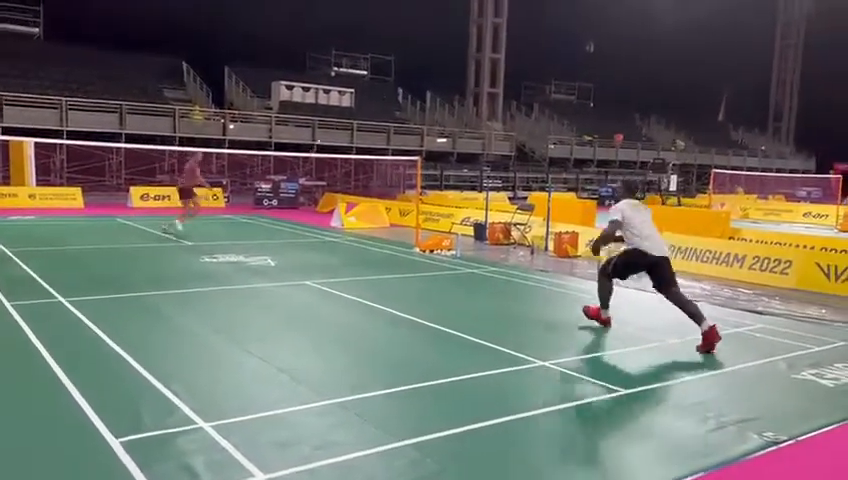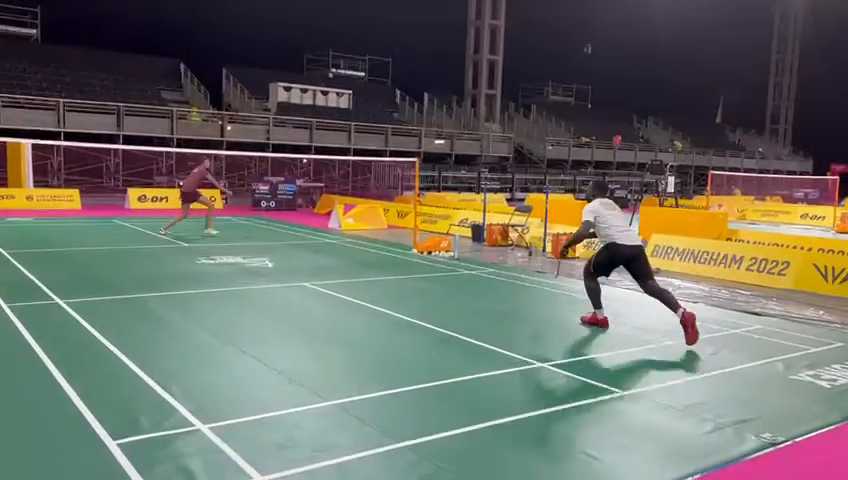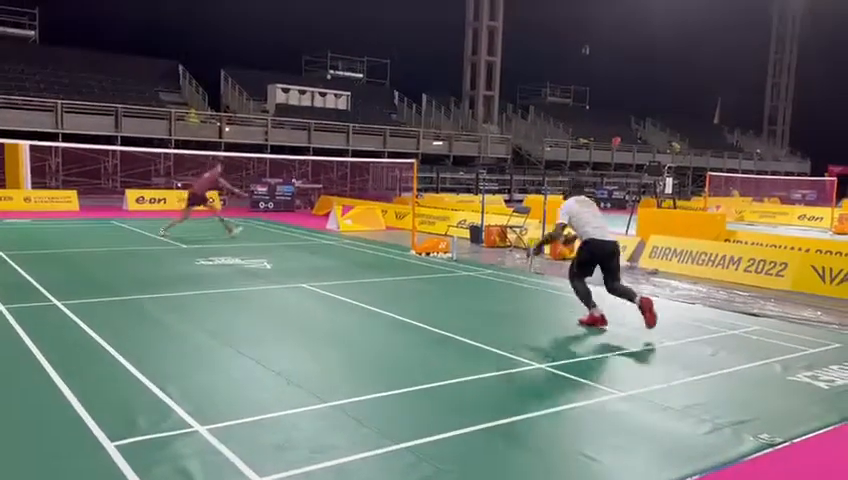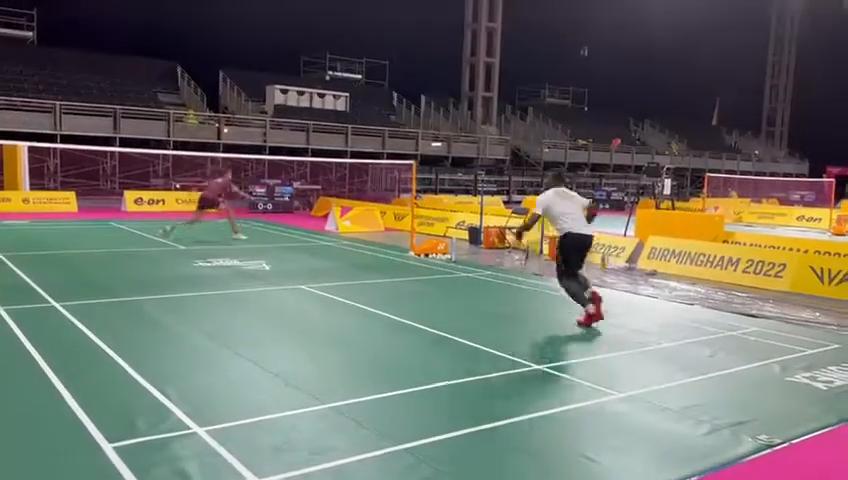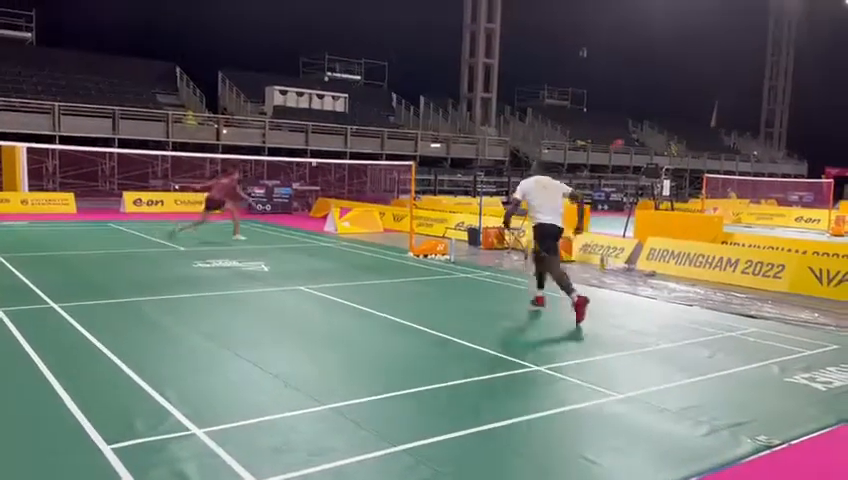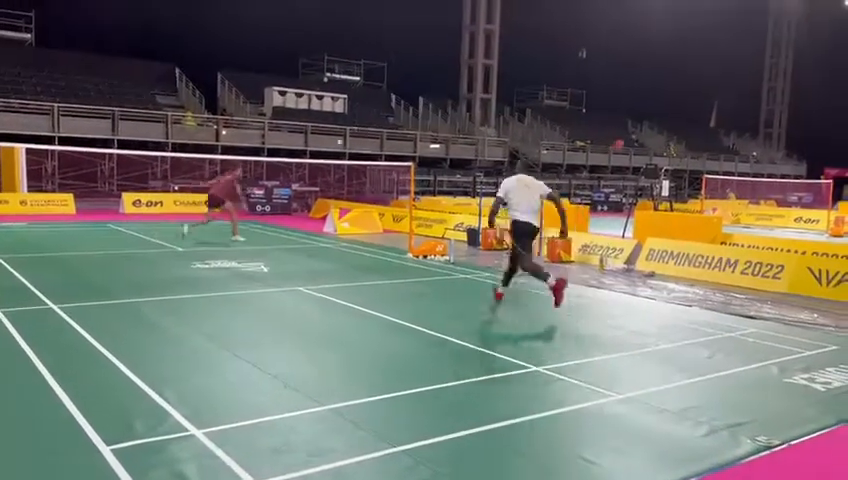
dt=0.1s
person 1, frame 1
left shoulder: (619, 207)
right shoulder: (643, 208)
left elbow: (609, 232)
left wrist: (596, 244)
right wrist: (612, 239)
left hip: (639, 252)
right hip: (660, 253)
left knee: (605, 273)
right knee: (674, 295)
left ankle: (603, 315)
right ankle: (708, 330)
person 1, frame 2
left shoulder: (591, 207)
right shoulder: (612, 206)
left elbow: (583, 232)
left wrist: (567, 246)
right wrist: (576, 237)
left hip: (616, 247)
right hip: (636, 246)
left knee: (589, 273)
right knee: (651, 286)
left ankle: (599, 316)
right ankle: (683, 315)
person 1, frame 3
left shoulder: (567, 206)
right shoulder: (590, 203)
left elbow: (557, 234)
left wrist: (539, 245)
right wrist: (573, 237)
left hip: (593, 243)
right hip: (611, 243)
left knee: (576, 277)
right knee: (613, 285)
left ankle: (595, 314)
right ankle: (641, 302)
person 1, frame 4
left shoulder: (545, 197)
right shoulder: (573, 195)
left elbow: (530, 223)
right elbow: (593, 210)
left wrist: (518, 232)
left hip: (570, 236)
right hip: (587, 236)
left knee: (565, 277)
right knee: (573, 273)
left ankle: (591, 310)
right ankle: (591, 294)
person 1, frame 5
left shoulder: (526, 183)
right shoulder: (556, 184)
left elbow: (512, 208)
right elbow: (577, 197)
left wrist: (506, 221)
left hip: (543, 227)
right hip: (557, 227)
left knee: (552, 266)
right knee: (538, 258)
left ankle: (576, 299)
right ankle: (540, 295)
person 1, frame 6
left shoulder: (508, 182)
right shoulder: (538, 184)
left elbow: (495, 206)
right elbow: (557, 201)
left wrist: (491, 221)
right wrist: (563, 226)
left hip: (520, 224)
right hip: (533, 226)
left knee: (525, 262)
right knee: (514, 257)
left ankle: (554, 283)
right ankle: (501, 290)
